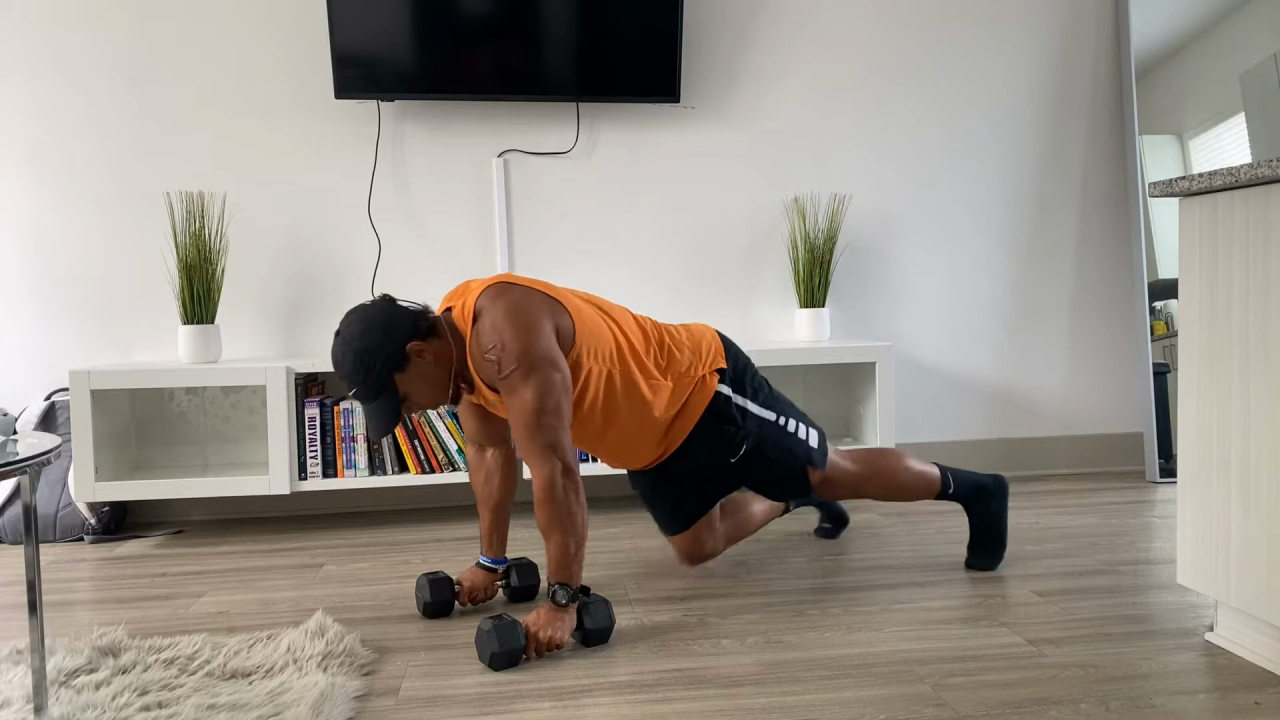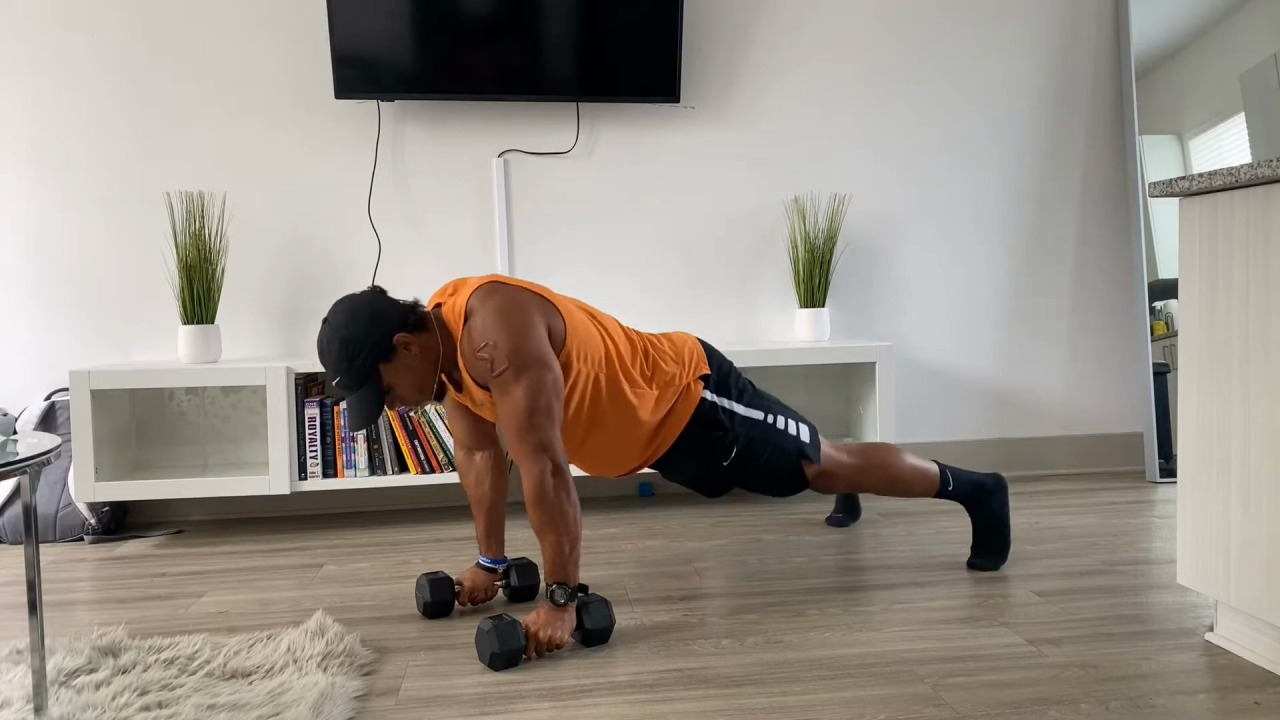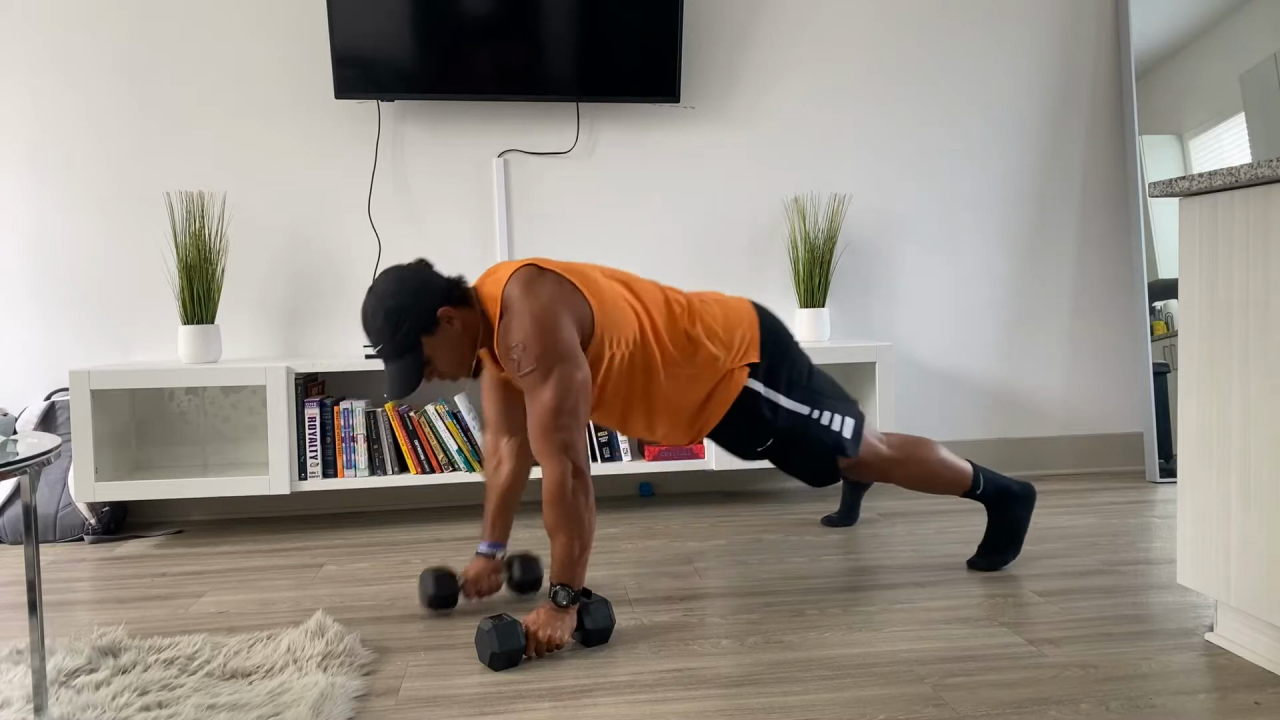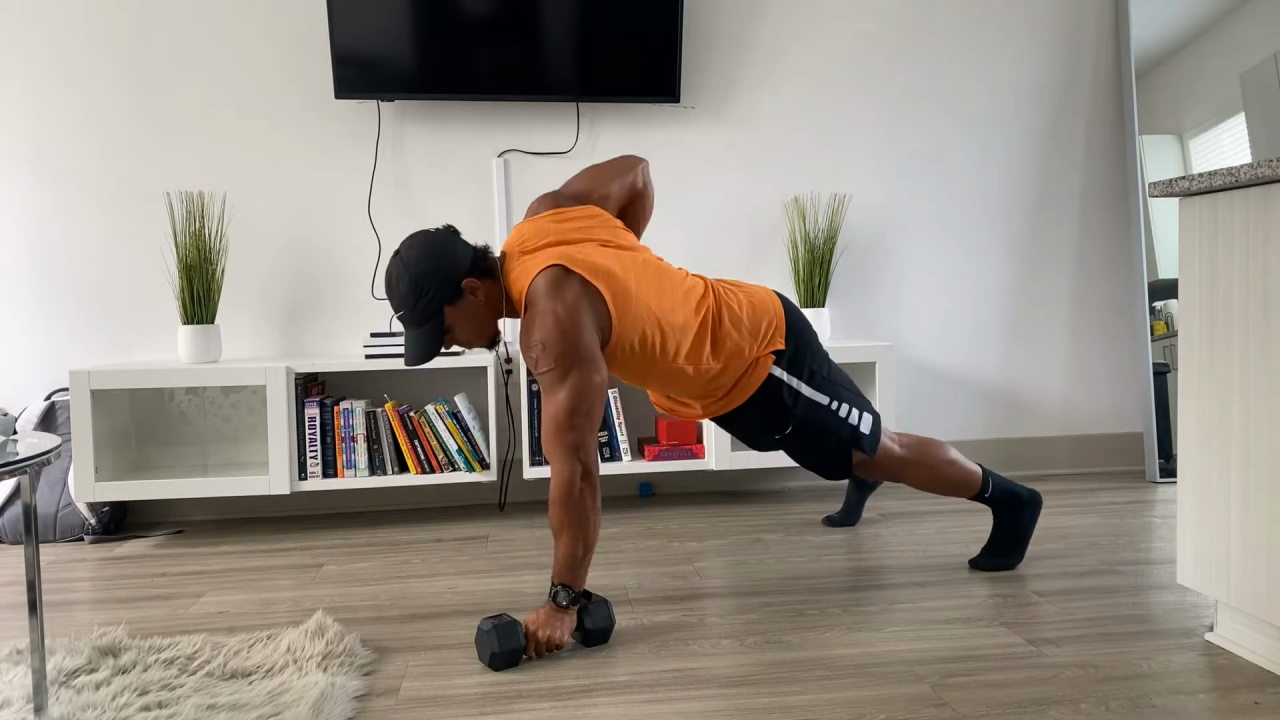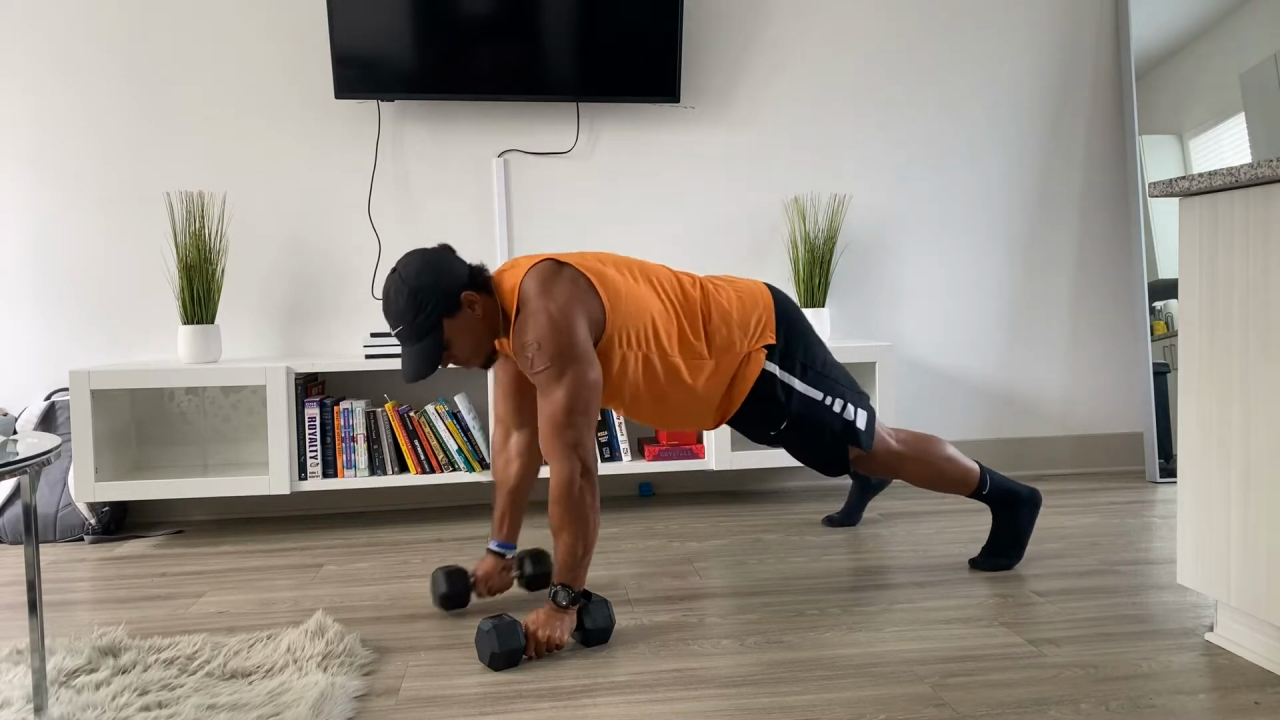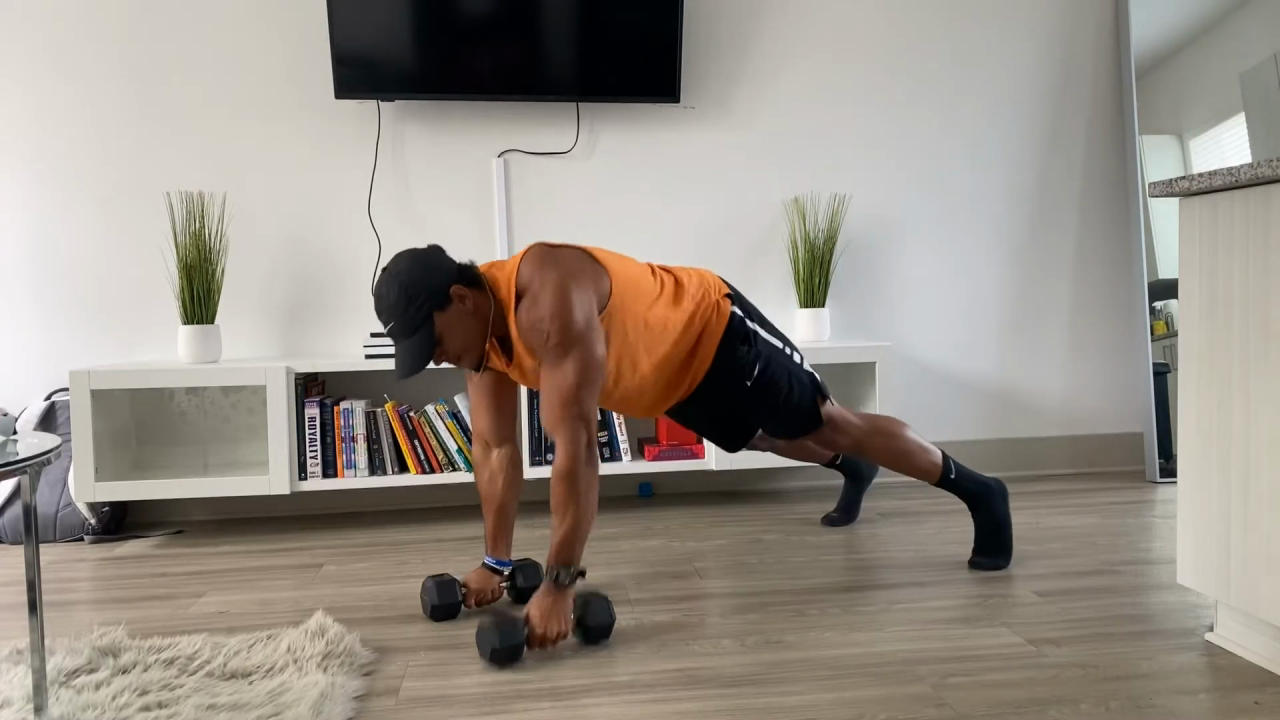
dt=0.5s
person 1, frame 1
left shoulder: (503, 332)
right shoulder: (456, 338)
left elbow: (554, 469)
right elbow: (489, 451)
left wrist: (561, 600)
right wrist: (490, 562)
left hip: (705, 387)
right hip: (651, 427)
left knee: (834, 472)
right knee: (697, 546)
left ankle: (970, 490)
right ankle: (791, 499)
person 1, frame 2
left shoulder: (495, 330)
right shoulder: (443, 337)
left elbow: (545, 470)
right elbow: (478, 452)
left wrist: (560, 599)
right wrist: (489, 562)
left hip: (690, 396)
right hip: (654, 421)
left knee: (826, 465)
left ankle: (974, 488)
right ankle: (839, 485)
person 1, frame 3
left shoulder: (531, 320)
right shoulder: (489, 319)
left elbow: (566, 466)
right elbow: (507, 437)
left wrist: (562, 601)
right wrist: (492, 550)
left hip: (740, 367)
right hip: (706, 376)
left knee: (865, 451)
left ankle: (1001, 494)
right ankle: (855, 480)
person 1, frame 4
left shoulder: (553, 314)
right shoulder: (540, 222)
left elbow: (574, 470)
right elbow: (635, 171)
left wrist: (563, 601)
left hip: (762, 356)
right hip: (733, 336)
left knee: (879, 451)
left ankle: (1009, 499)
right ankle: (863, 482)
person 1, frame 5
left shoulder: (544, 313)
right shoulder: (512, 298)
left elbow: (573, 466)
right elbow: (515, 434)
left wrist: (563, 601)
right wrist: (501, 548)
left hip: (758, 346)
right hip: (734, 348)
left knee: (872, 447)
left ankle: (1009, 498)
right ankle: (867, 478)
person 1, frame 6
left shoulder: (547, 297)
right shoulder: (477, 330)
left elbow: (579, 449)
right elbow: (496, 448)
left wrist: (559, 585)
right wrist: (495, 560)
left hip: (709, 328)
right hip: (667, 385)
left knee: (829, 424)
right knee: (764, 435)
left ankle: (977, 491)
right ankle: (854, 473)
